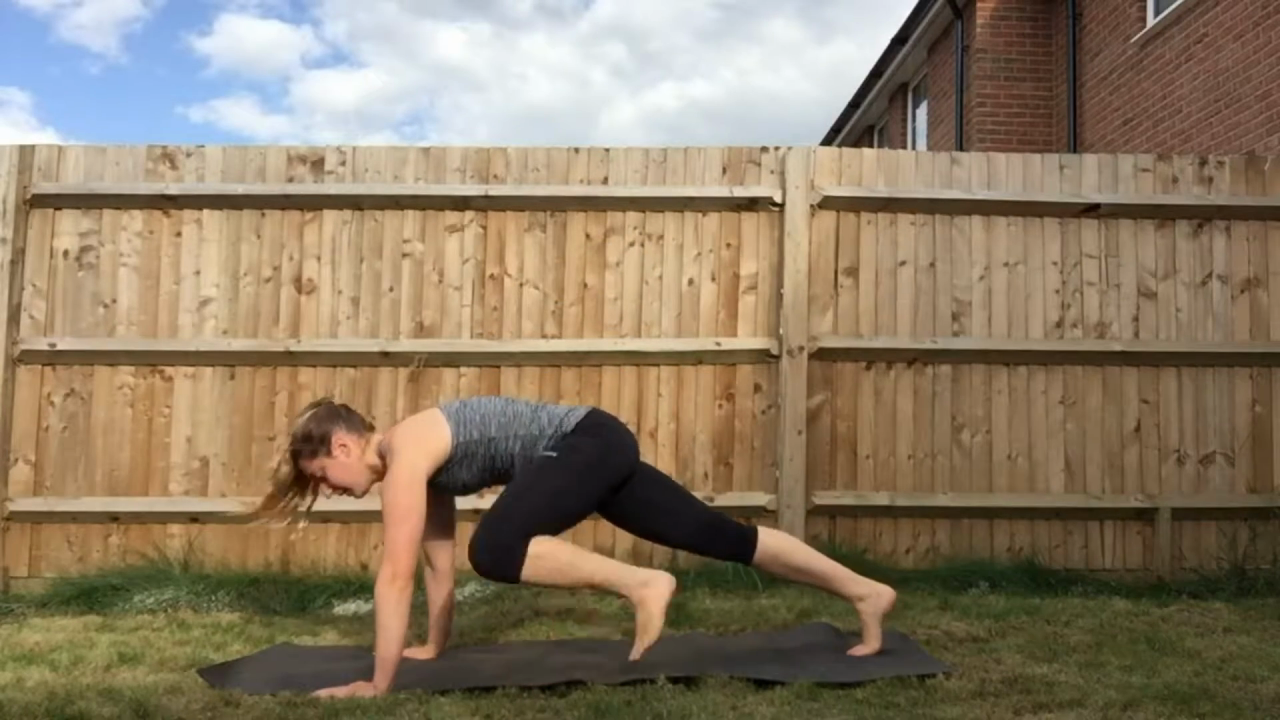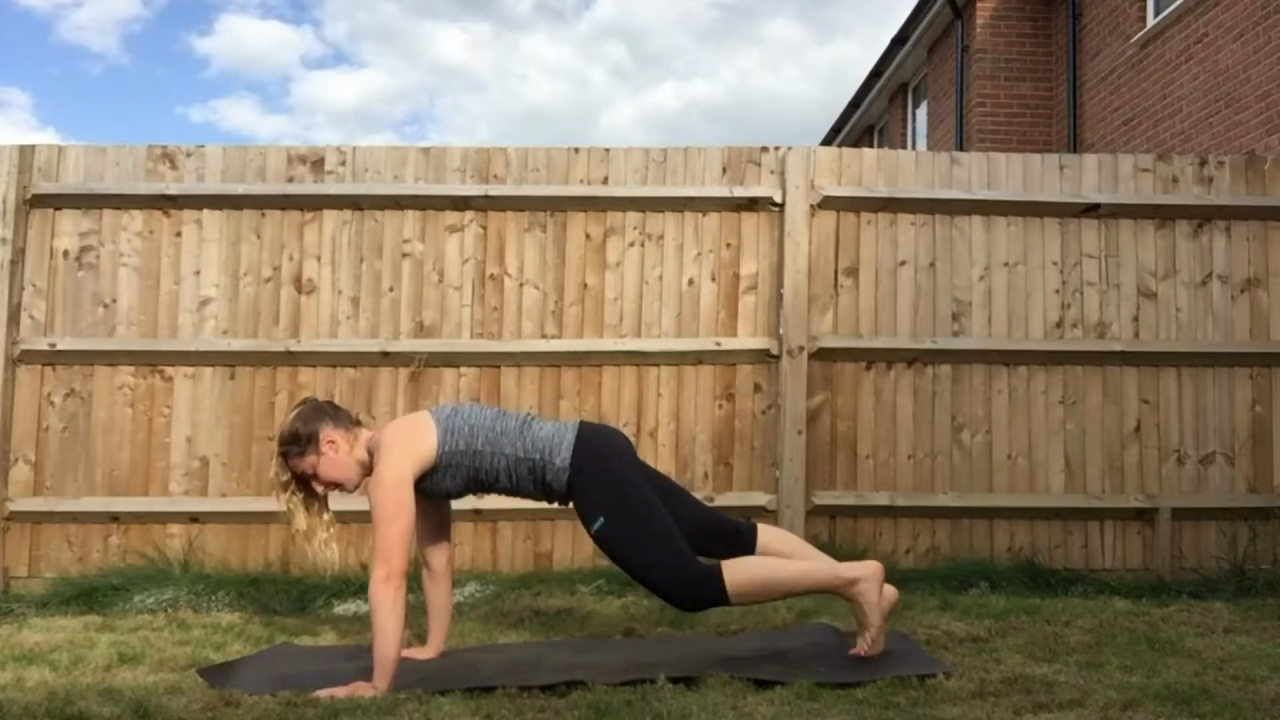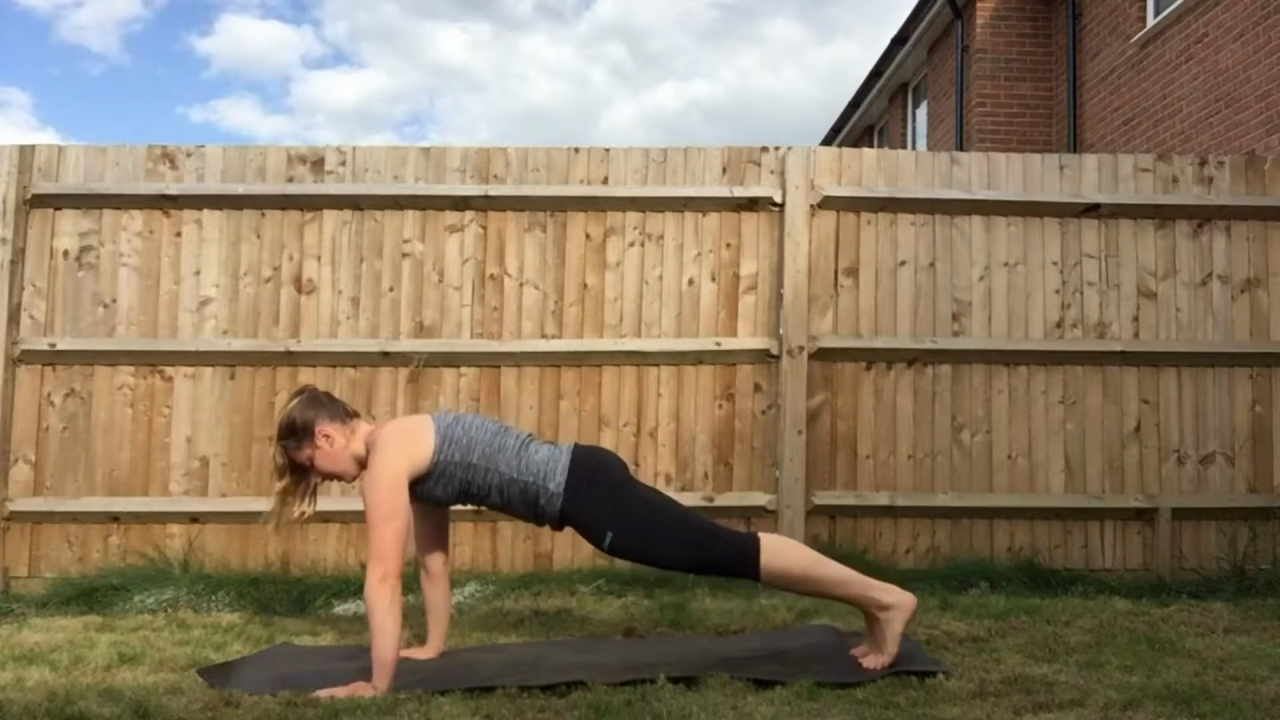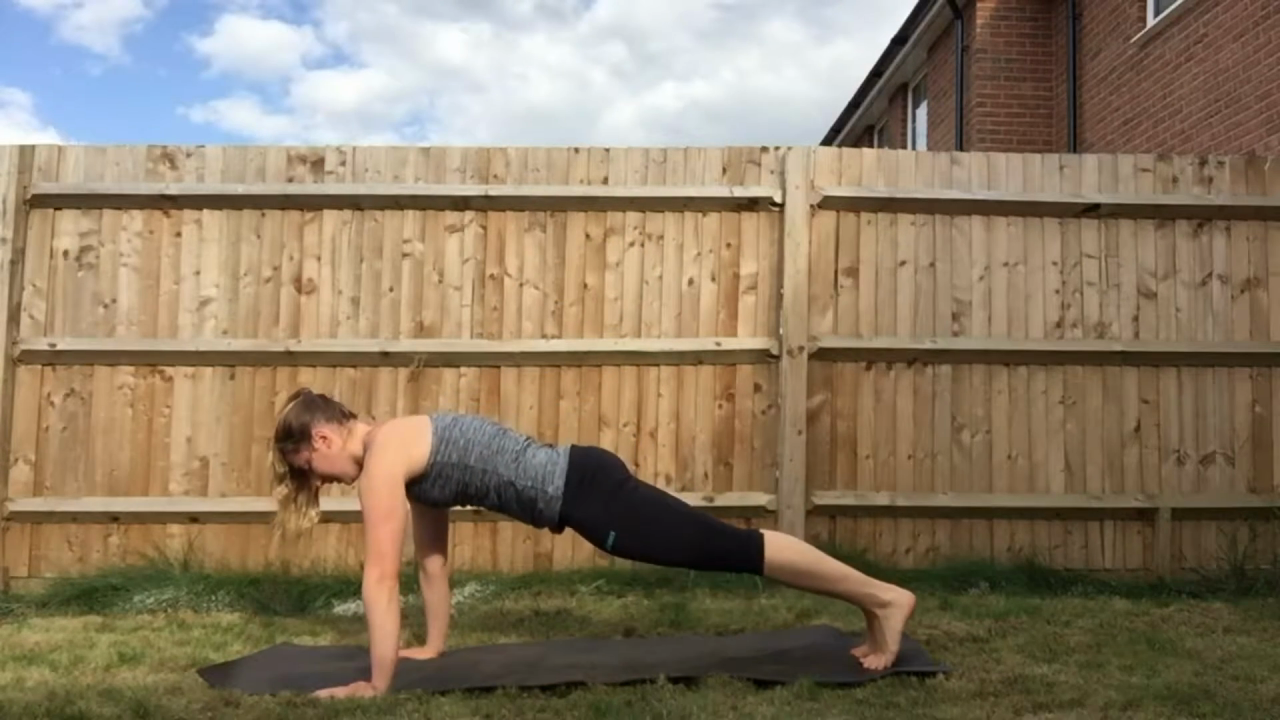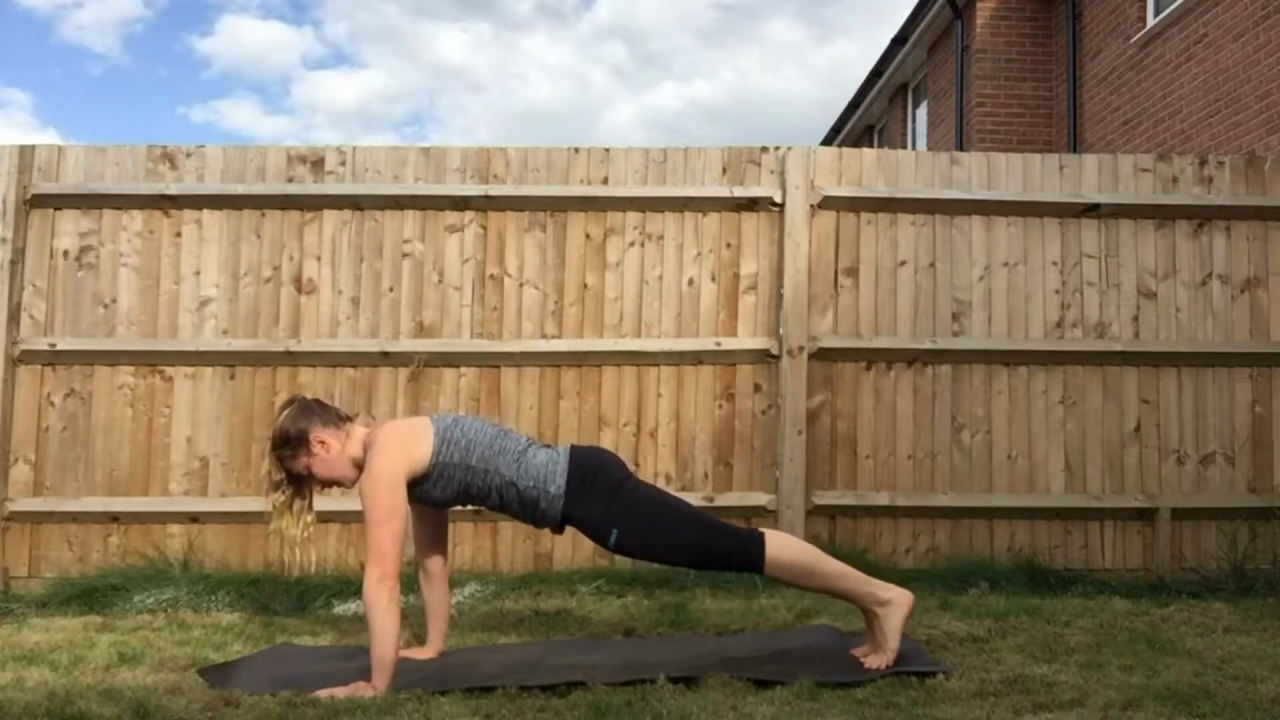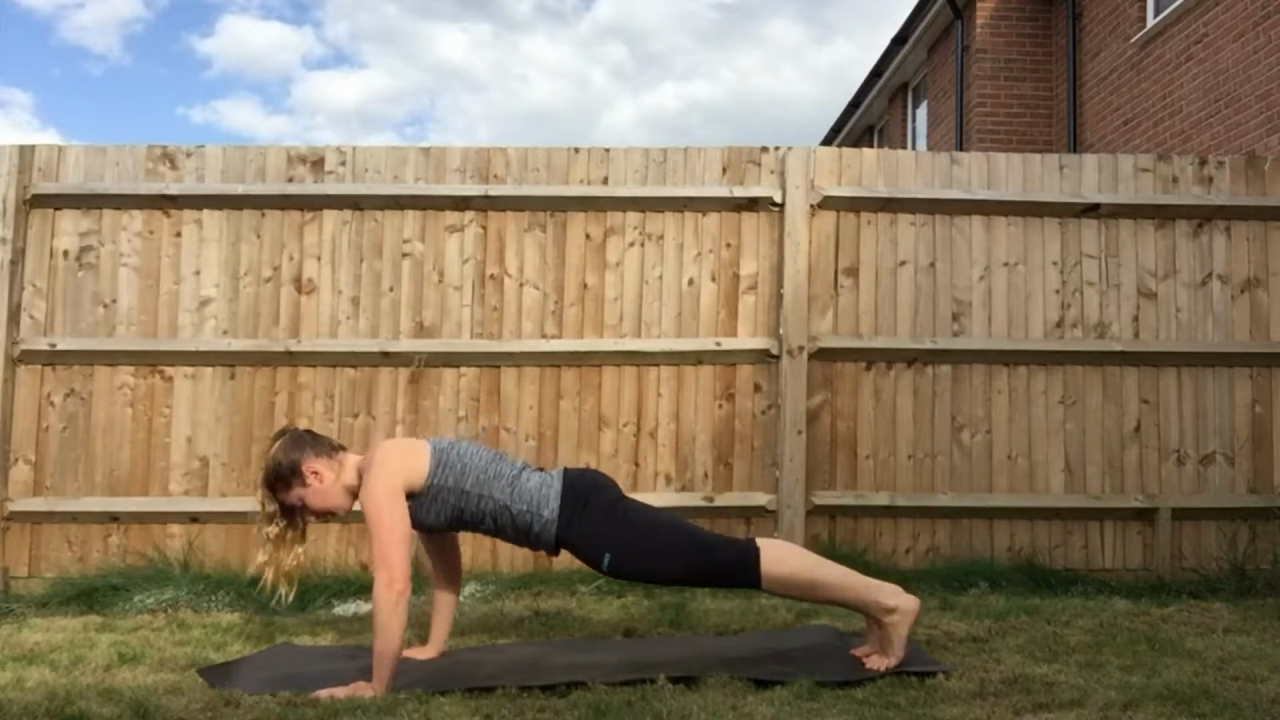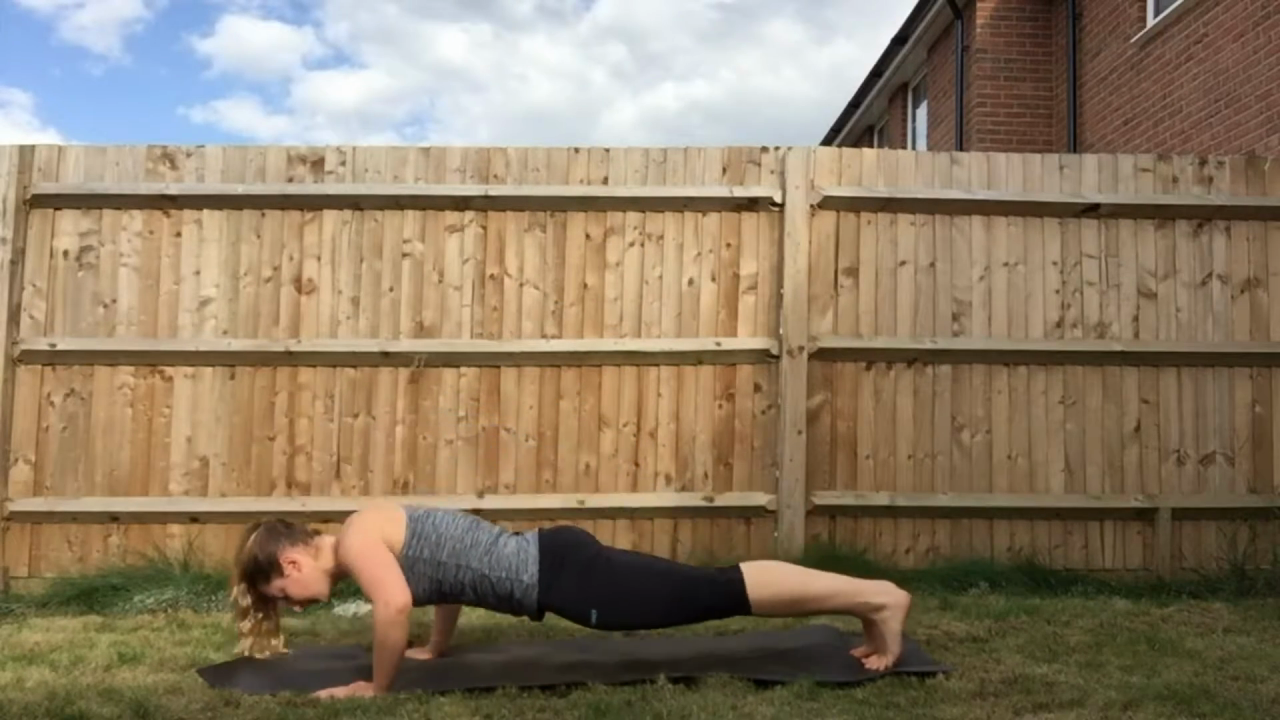
dt=0.3s
person 1, frame 1
left shoulder: (405, 455)
right shoulder: (420, 460)
left elbow: (394, 575)
right elbow: (438, 555)
left wrist: (378, 682)
right wrist: (433, 645)
left hip: (589, 441)
right hip: (590, 450)
left knee: (493, 550)
right knee: (718, 534)
left ankle: (640, 584)
right ankle: (864, 592)
person 1, frame 2
left shoulder: (390, 456)
right shoulder: (414, 463)
left elbow: (388, 576)
right elbow: (436, 558)
left wrist: (378, 683)
right wrist: (434, 646)
left hip: (586, 465)
right hip: (590, 456)
left knee: (689, 579)
right knee: (720, 534)
left ankle: (854, 577)
right ankle: (861, 589)
person 1, frame 3
left shoulder: (385, 456)
right shoulder: (410, 452)
left elbow: (383, 577)
right elbow: (432, 559)
left wrist: (378, 683)
right wrist: (433, 646)
left hip: (582, 492)
right hip: (582, 478)
left knee: (723, 554)
right knee: (723, 548)
left ankle: (885, 601)
right ankle: (876, 600)
person 1, frame 4
left shoulder: (381, 456)
right shoulder: (406, 454)
left elbow: (380, 577)
right elbow: (431, 558)
left wrist: (378, 683)
right wrist: (433, 645)
left hip: (583, 494)
right hip: (578, 479)
left knee: (728, 549)
right knee: (722, 548)
left ankle: (883, 598)
right ankle: (874, 599)
person 1, frame 5
left shoulder: (382, 457)
right shoulder: (406, 457)
left elbow: (382, 576)
right elbow: (432, 555)
left wrist: (377, 682)
right wrist: (432, 646)
left hip: (585, 491)
right hip: (578, 480)
left knee: (732, 548)
right knee: (726, 550)
left ankle: (882, 598)
right ankle: (873, 598)
person 1, frame 6
left shoulder: (379, 475)
right shoulder: (399, 472)
left elbow: (391, 584)
right elbow: (445, 560)
left wrist: (376, 684)
right wrist: (433, 646)
left hip: (578, 517)
right hip: (573, 503)
left knee: (728, 564)
right knee: (724, 563)
left ankle: (887, 602)
right ankle: (878, 602)
person 1, frame 7
left shoulder: (352, 539)
right shoulder: (371, 530)
left elbow: (394, 602)
left wrist: (377, 685)
right wrist: (436, 647)
left hip: (560, 576)
right hip: (553, 560)
left knee: (718, 590)
right knee: (713, 586)
left ankle: (875, 596)
right ankle: (870, 594)
